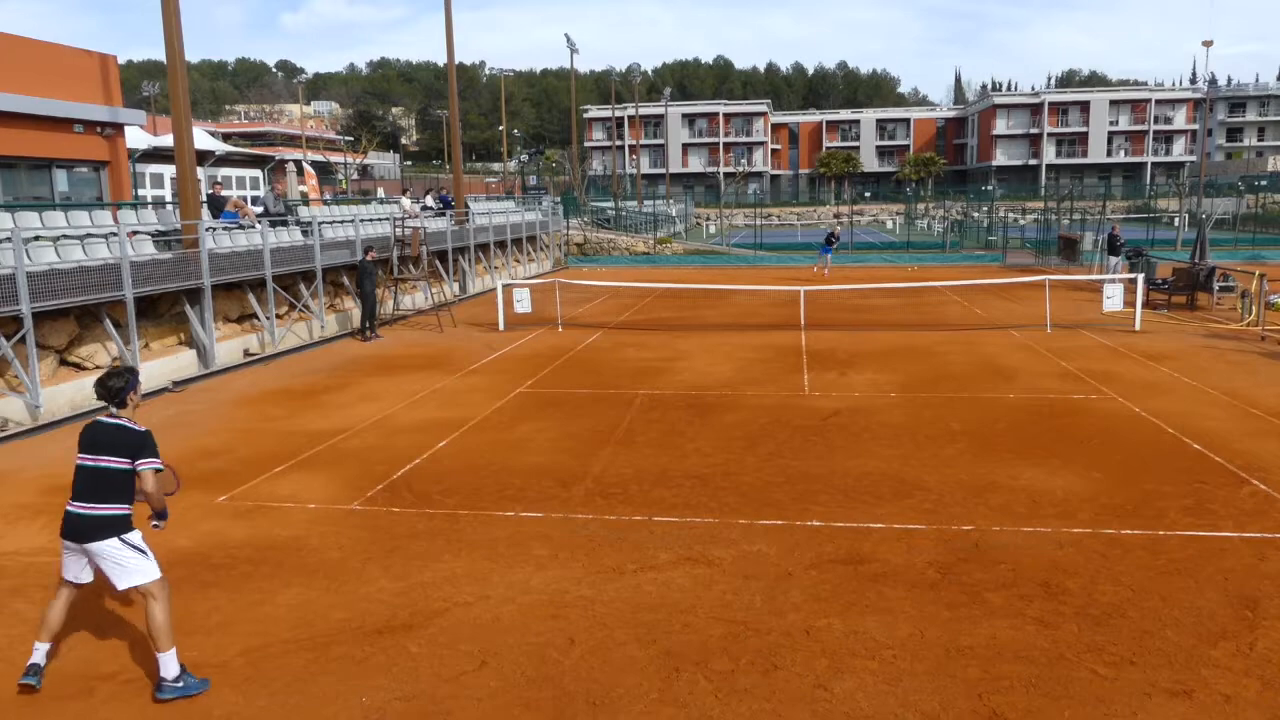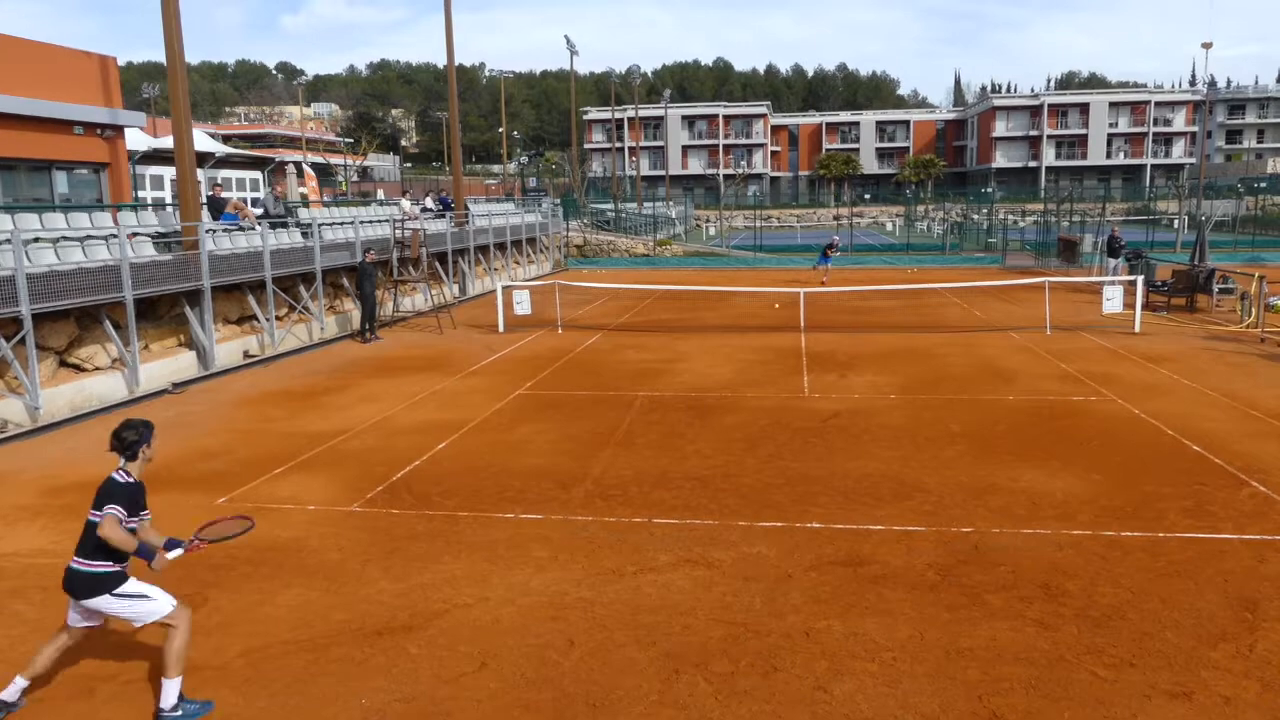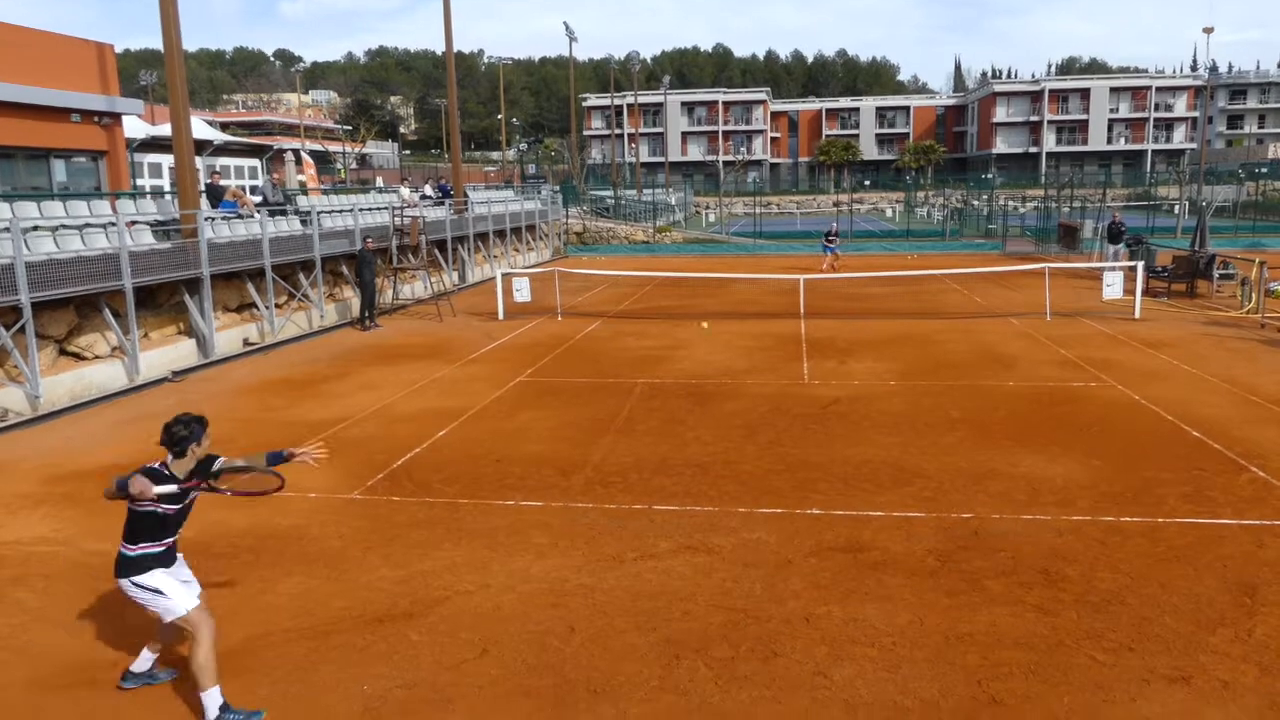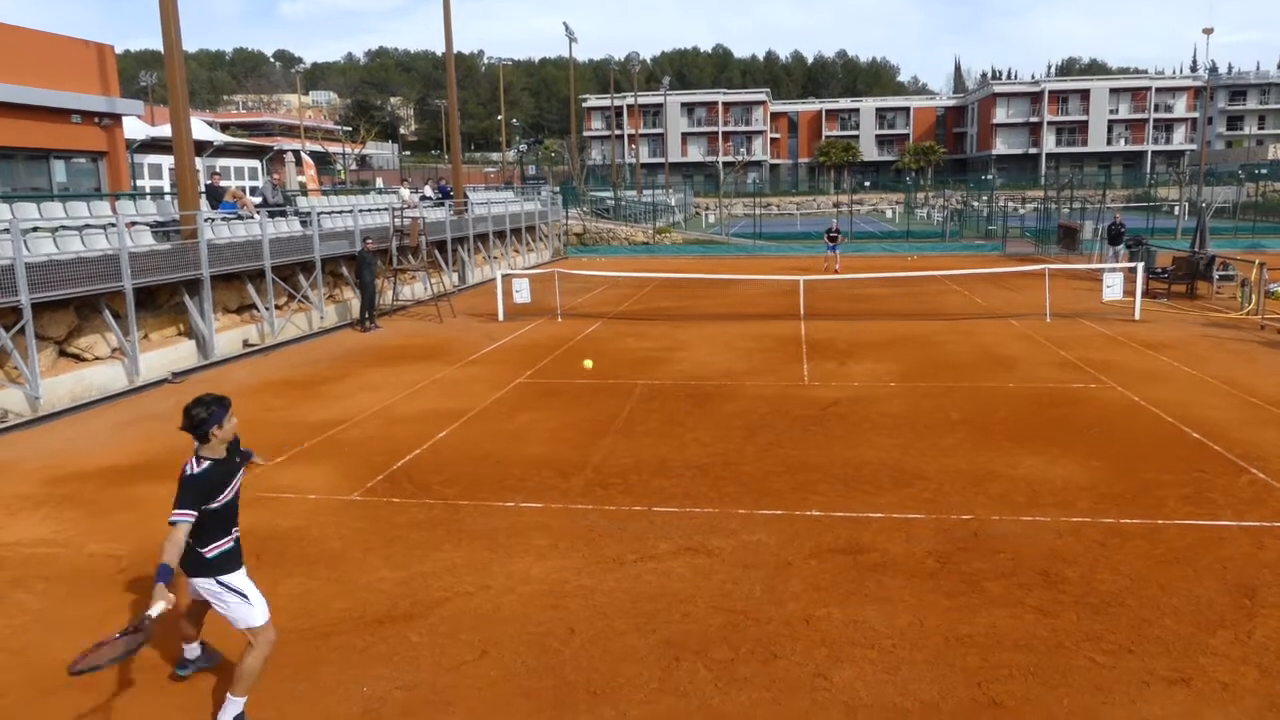
dt=0.3s
person 1, frame 1
left shoulder: (89, 431)
right shoulder: (140, 436)
right elbow: (150, 487)
left wrist: (129, 491)
right wrist: (161, 514)
left hip: (74, 527)
right hip: (110, 531)
left knee: (67, 589)
right knee: (156, 592)
left ankle: (35, 665)
right ankle: (171, 678)
person 1, frame 2
left shoulder: (134, 486)
right shoulder: (121, 487)
left elbow: (145, 533)
right elbow: (107, 530)
left wrist: (180, 544)
right wrist: (149, 555)
left hip: (80, 579)
right hip: (102, 585)
left knee: (68, 636)
right knee: (181, 618)
person 1, frame 3
left shoulder: (201, 467)
right shoulder: (148, 476)
left elbow: (245, 464)
right elbow: (110, 492)
left wrist: (288, 455)
right wrist: (130, 485)
left hip: (167, 560)
right hip: (140, 571)
left knee: (189, 614)
right knee: (202, 626)
left ankle: (138, 671)
person 1, frame 4
left shoulder: (228, 448)
right shoulder: (195, 480)
right elbow: (178, 535)
left wrist: (248, 456)
right wrist: (163, 580)
left hip: (205, 563)
right hip: (217, 570)
left knee: (201, 603)
right knee: (264, 637)
left ankle: (191, 660)
